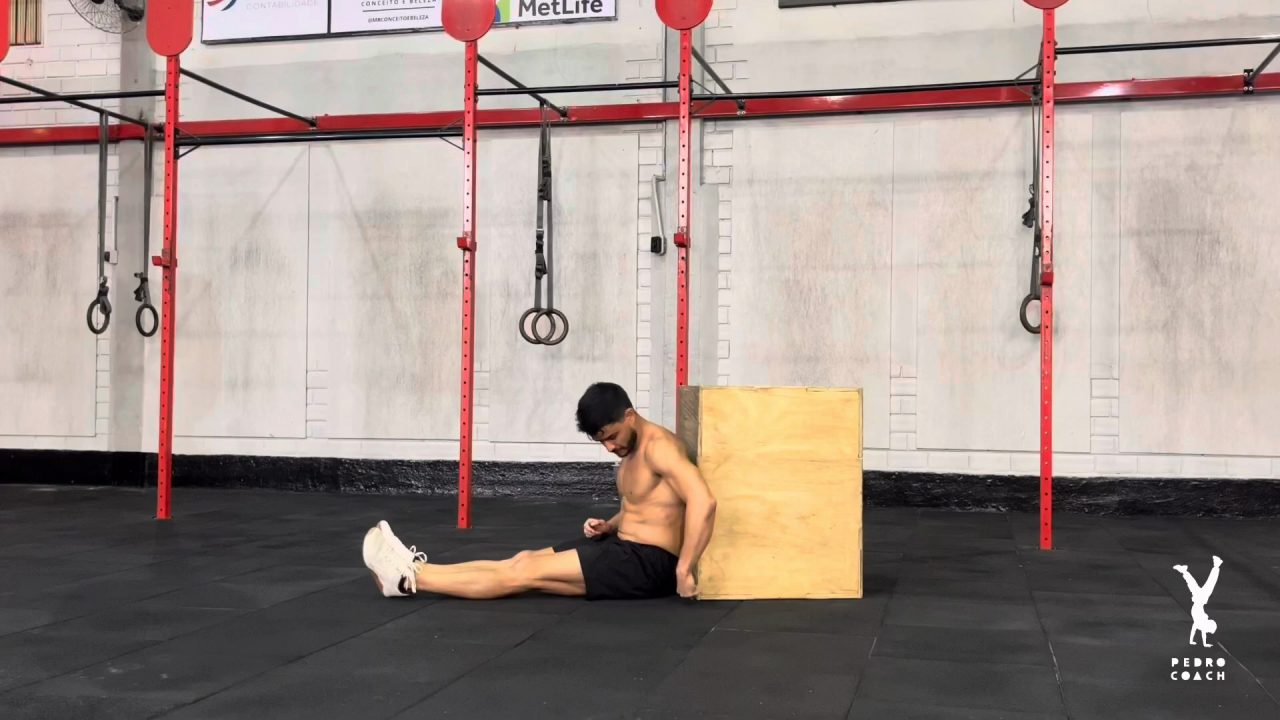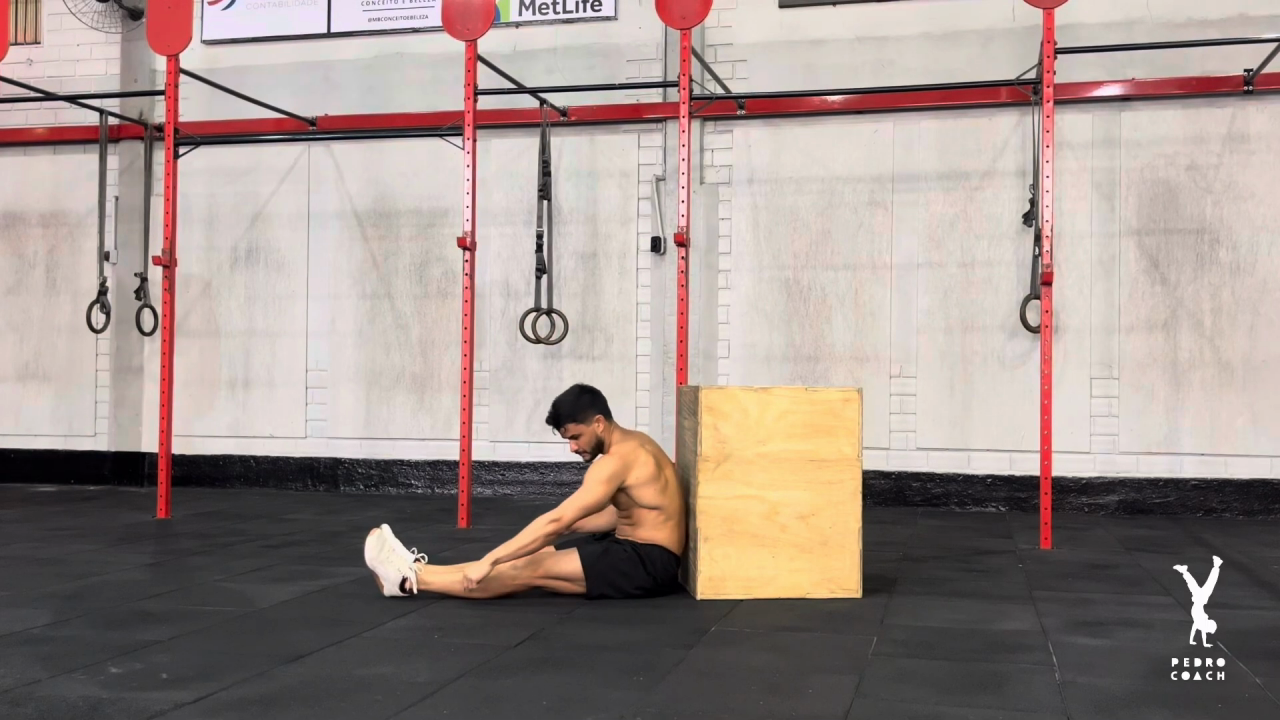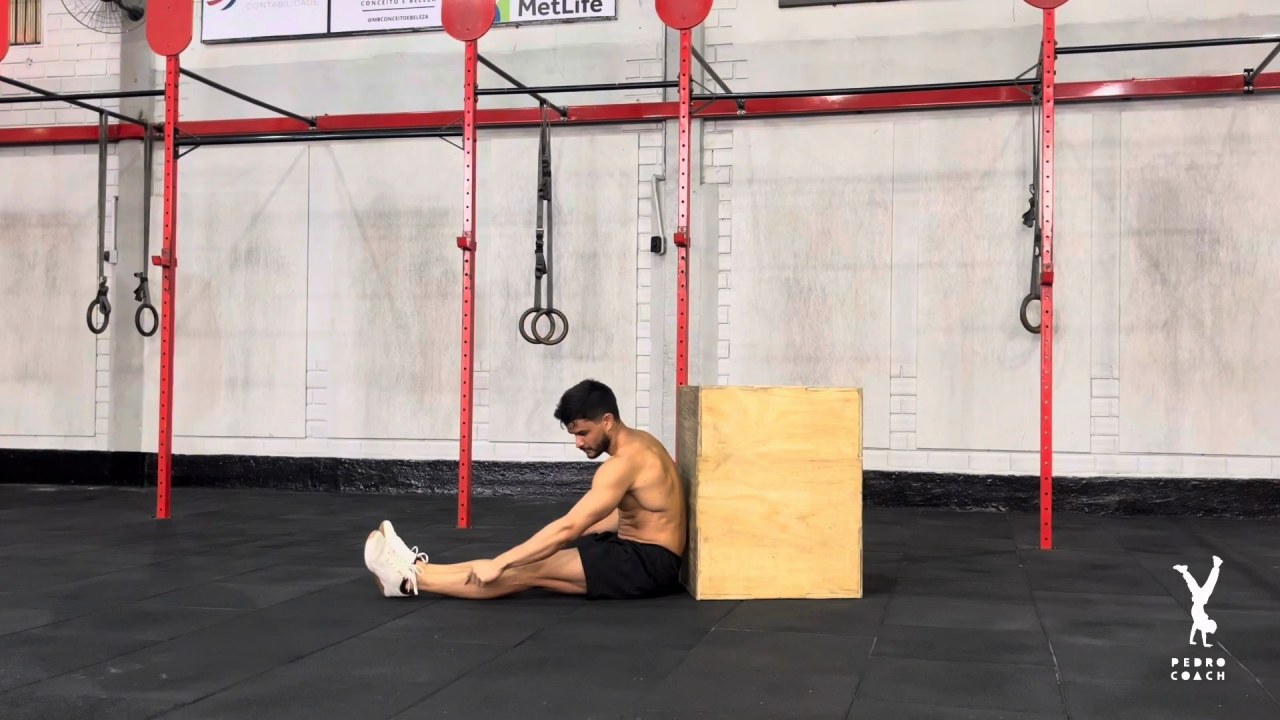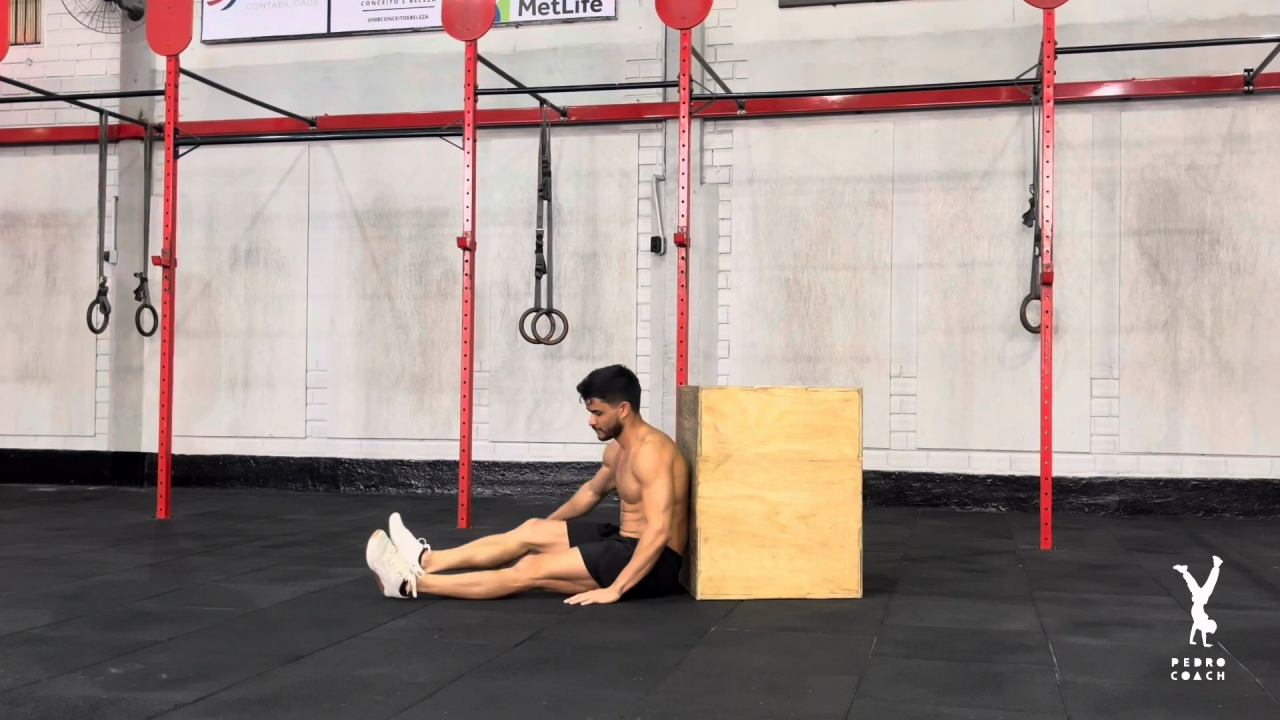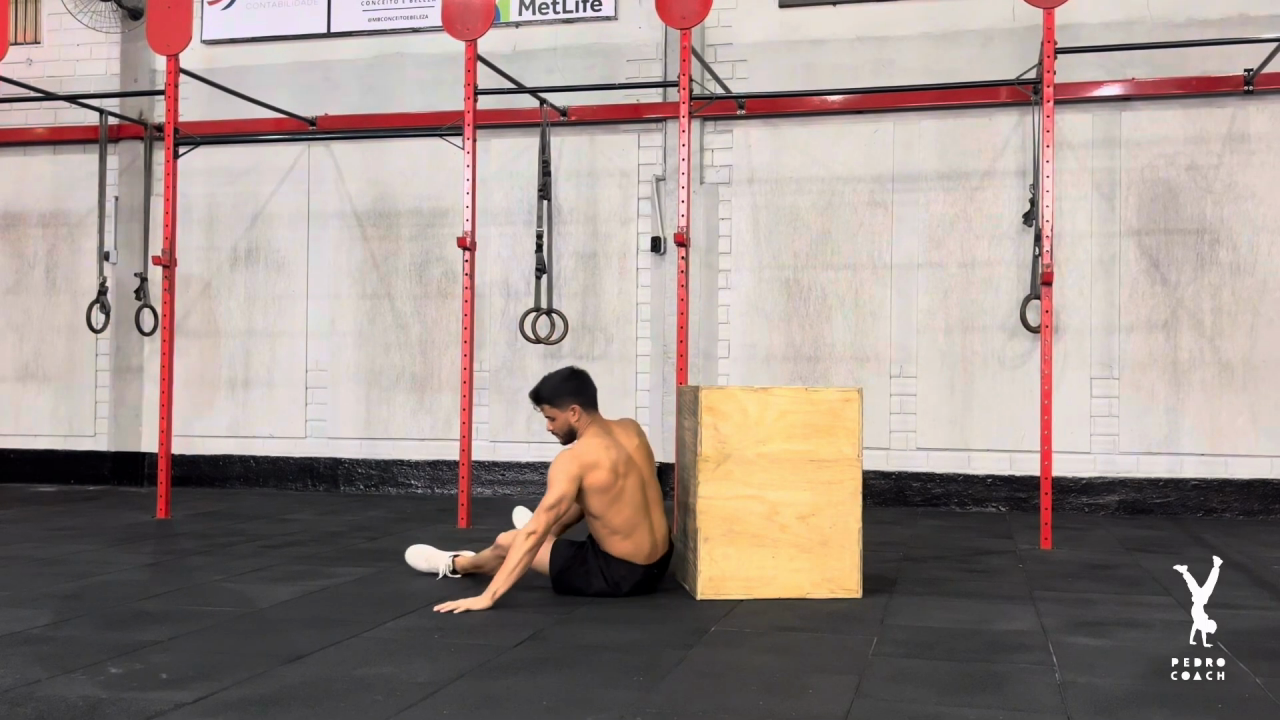
dt=1s
person 1, frame 1
left shoulder: (659, 447)
right shoulder: (634, 449)
left elbow: (703, 502)
left wrist: (683, 569)
right wrist: (608, 526)
left hip: (647, 563)
right hip: (627, 547)
left knee: (528, 572)
right knee: (525, 559)
left ankle: (409, 577)
right ankle: (416, 570)
person 1, frame 2
left shoulder: (618, 459)
right shoulder: (631, 443)
left elbow: (556, 521)
left wrist: (489, 561)
right wrist: (568, 526)
left hip: (648, 563)
right hip: (633, 549)
left knee: (529, 571)
right knee: (527, 557)
left ankle: (409, 579)
right ankle: (416, 570)
person 1, frame 3
left shoulder: (625, 461)
right shoulder: (635, 444)
left elbow: (568, 529)
left wrist: (500, 563)
left hip: (650, 564)
right hip: (632, 549)
left knee: (529, 571)
right knee: (522, 560)
left ankle: (409, 580)
right ankle: (417, 568)
person 1, frame 4
left shoulder: (650, 451)
right shoulder: (619, 449)
left elbow: (660, 532)
right elbow: (594, 490)
left wrist: (615, 589)
right wrist: (555, 525)
left hip: (652, 566)
right hip: (626, 542)
left knee: (531, 571)
right knee: (529, 534)
left ankle: (412, 582)
right ankle: (422, 559)
person 1, frame 5
left shoulder: (575, 460)
right shoulder: (631, 430)
left elbow: (534, 534)
left wrist: (489, 596)
left hip: (622, 575)
right hip: (659, 561)
left knee: (506, 543)
left ankle: (456, 564)
